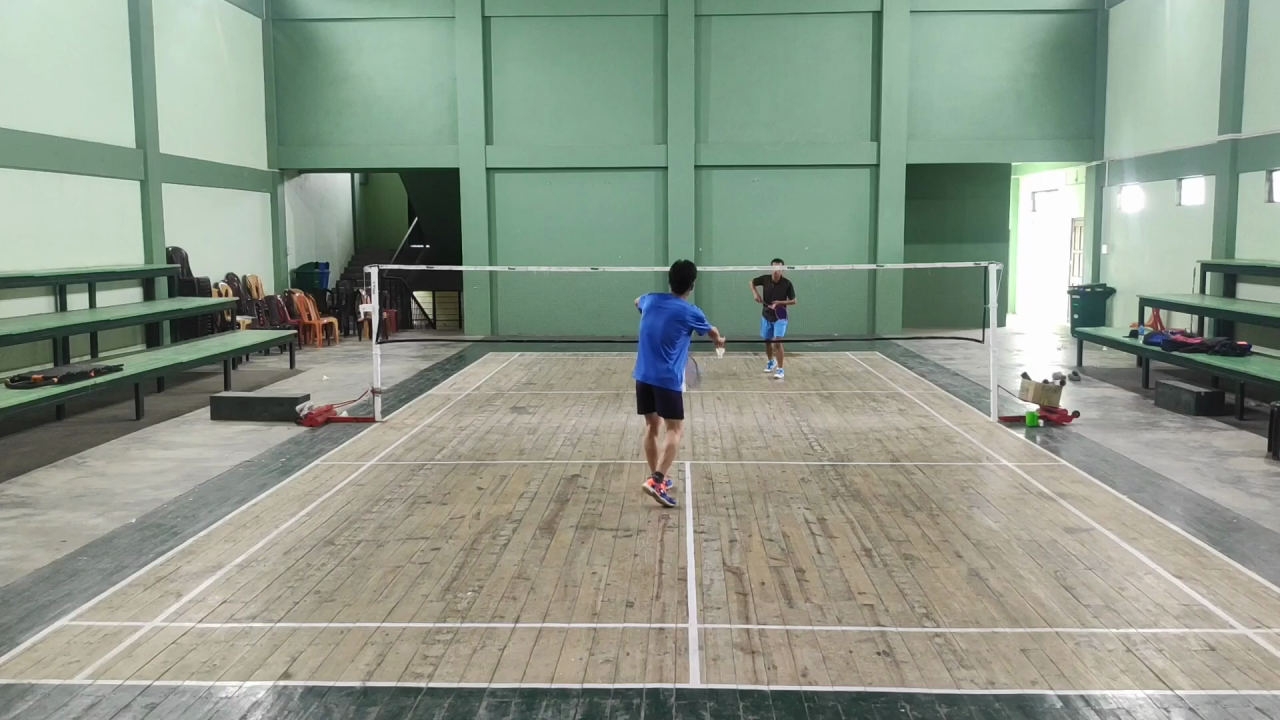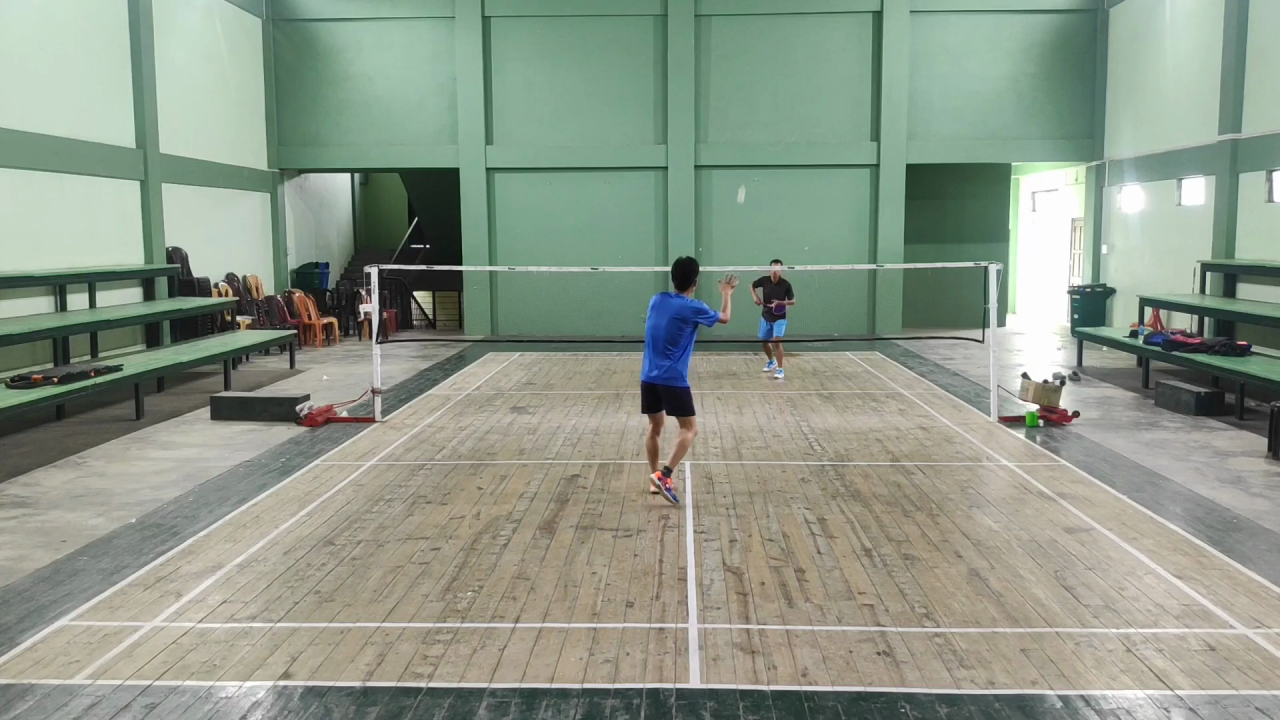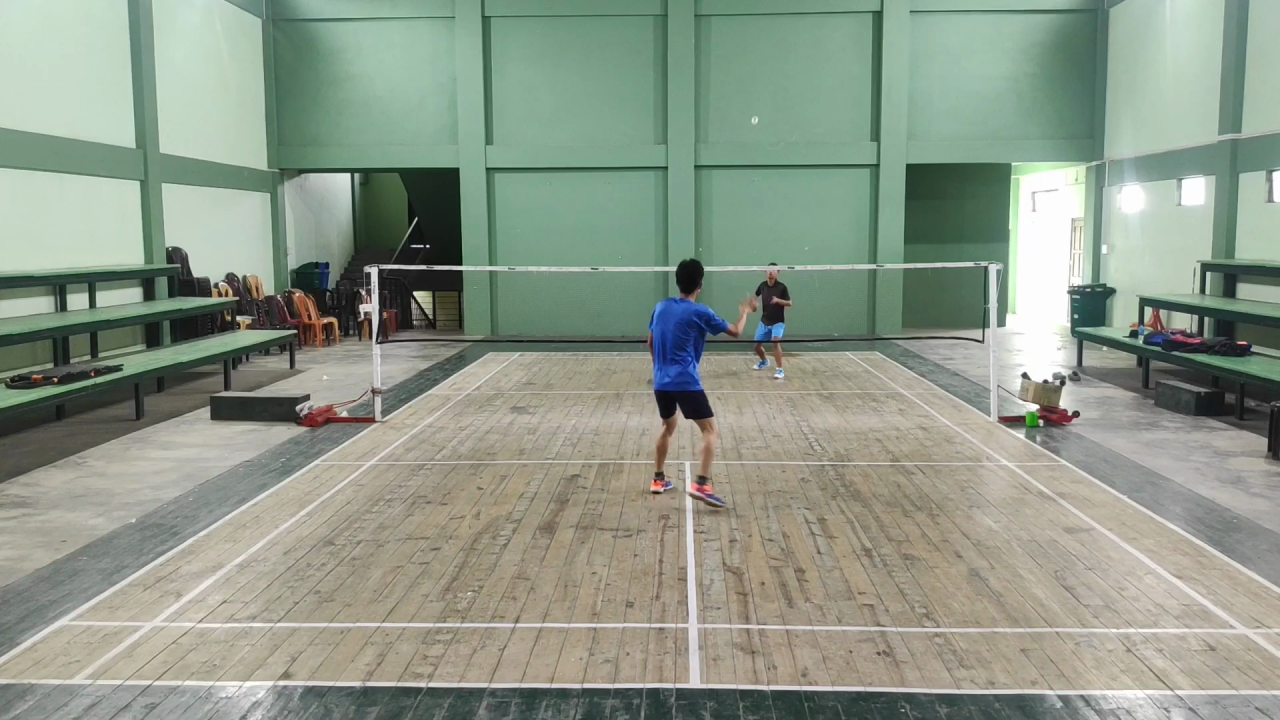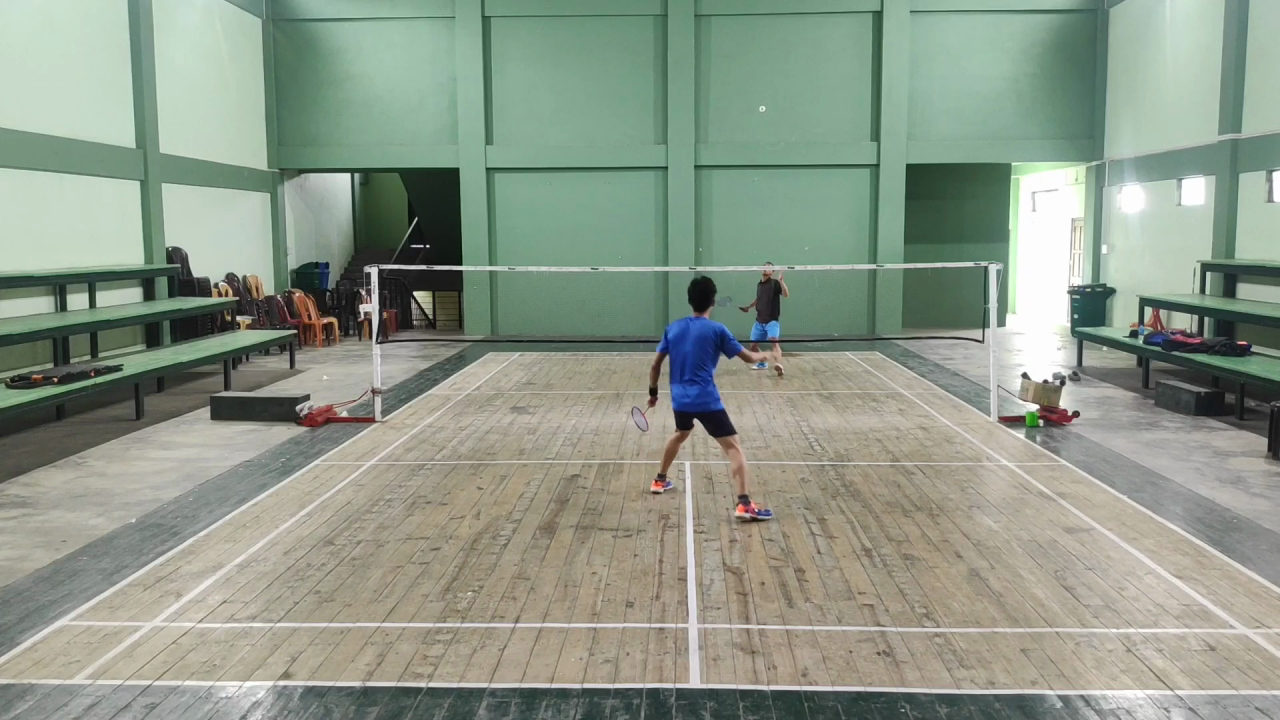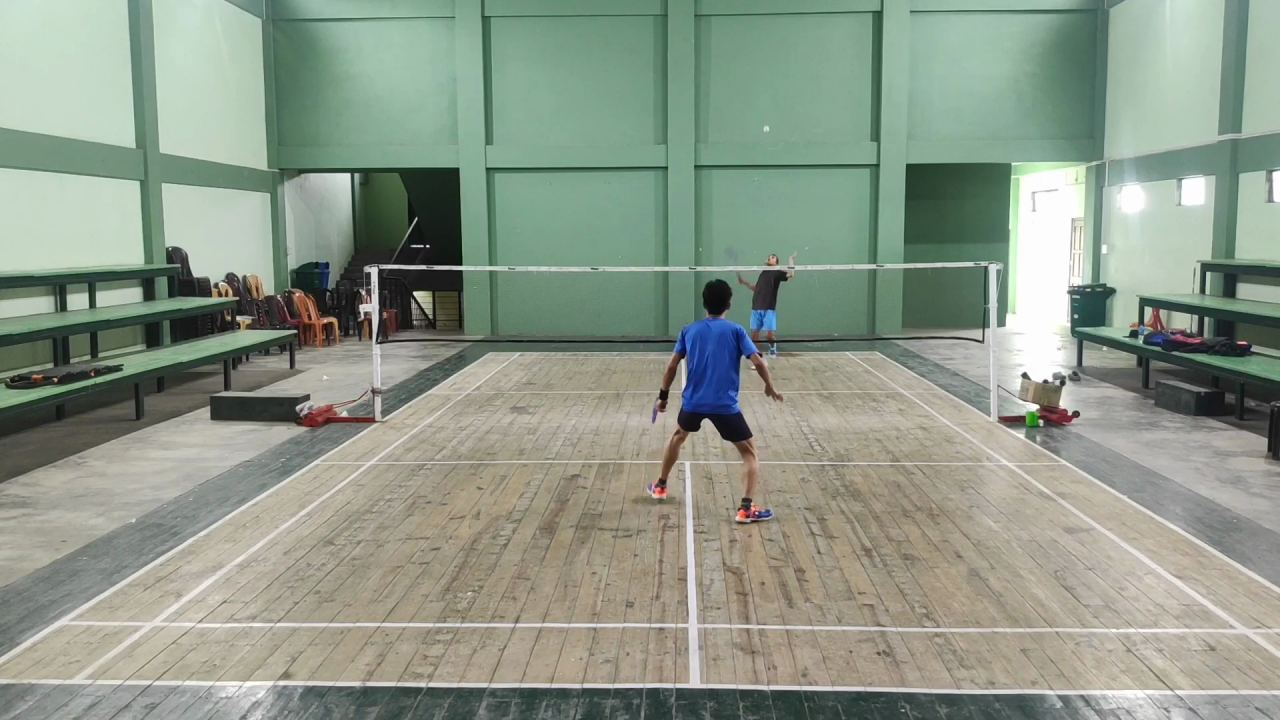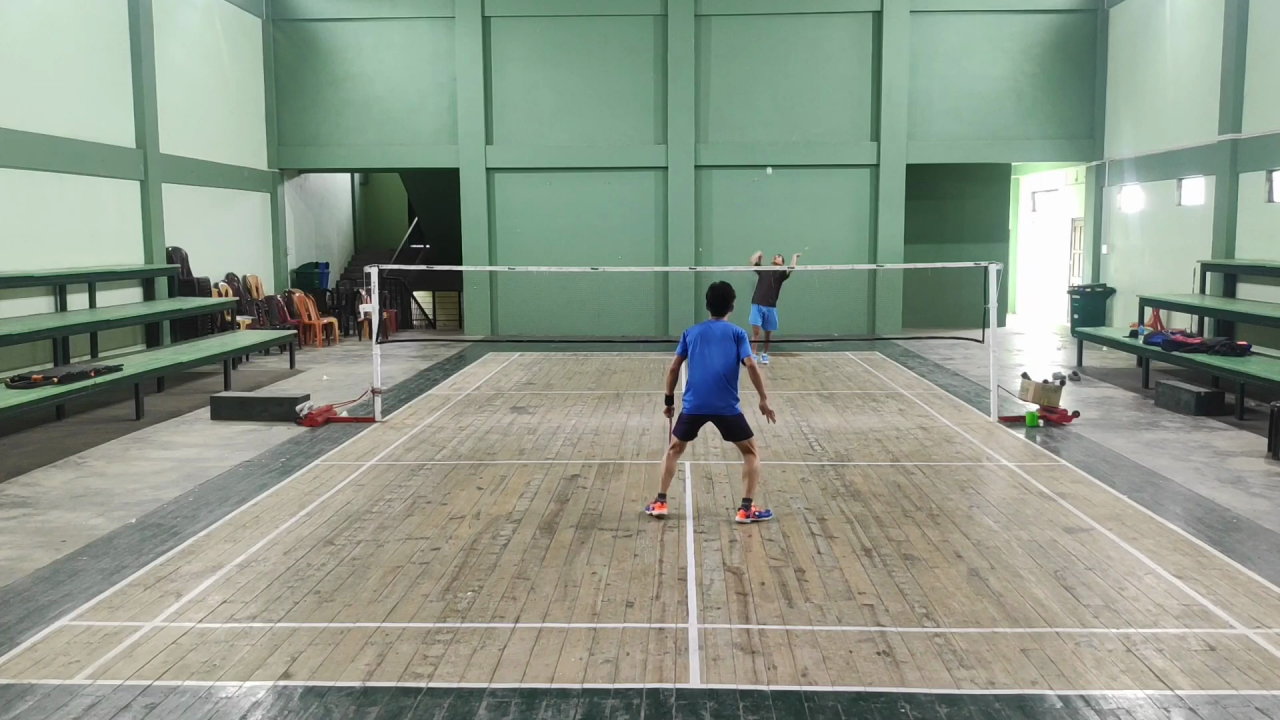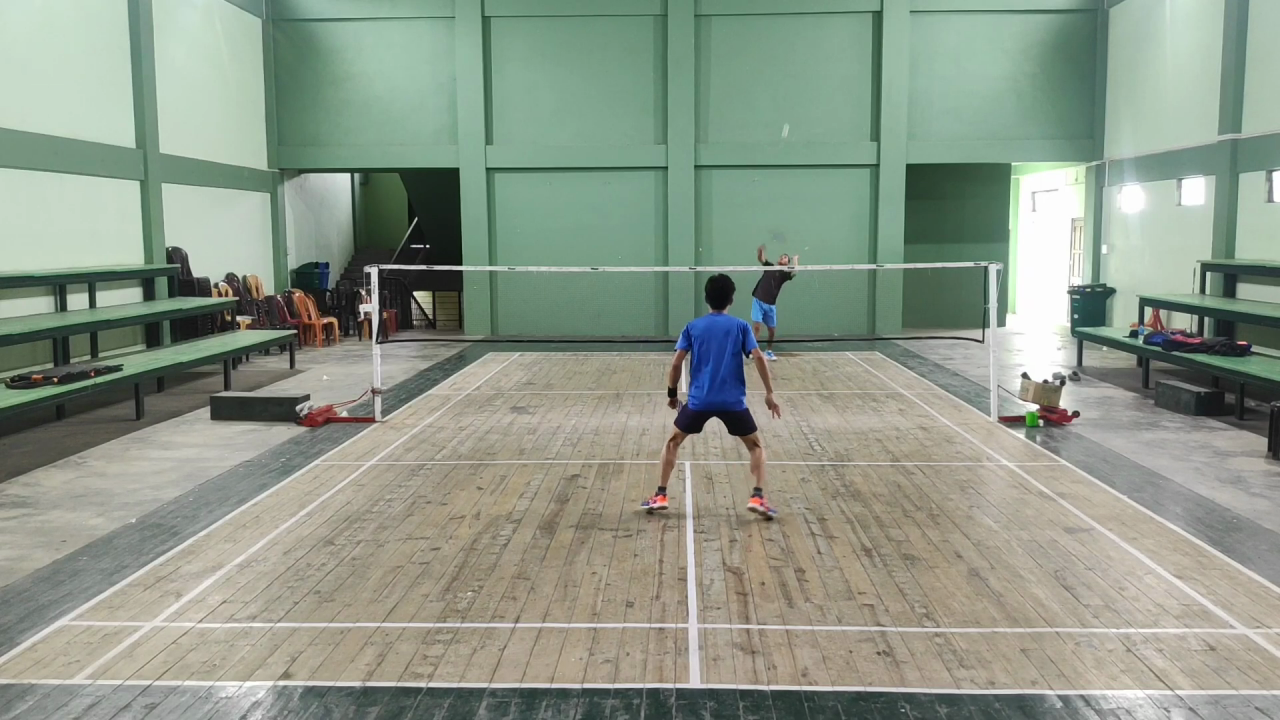
dt=0.2s
person 1, frame 1
left shoulder: (651, 300)
right shoulder: (690, 312)
left elbow: (637, 302)
right elbow: (712, 331)
right wrist: (719, 340)
left hip: (643, 376)
right hip: (667, 379)
left knee: (652, 426)
right knee: (674, 431)
left ankle: (657, 477)
right ankle: (657, 481)
person 1, frame 2
left shoulder: (656, 300)
right shoulder: (694, 308)
right elbow: (724, 317)
right wrist: (726, 292)
left hip: (648, 375)
right hip: (673, 378)
left knee: (655, 426)
right knee: (688, 428)
left ankle: (658, 476)
right ankle: (664, 475)
person 1, frame 3
left shoulder: (661, 307)
right shoulder: (700, 312)
left elbow: (650, 342)
right elbow: (735, 332)
right wrist: (745, 311)
left hip: (661, 381)
right hip: (686, 382)
left knee: (668, 427)
right knee: (709, 430)
left ankle: (658, 479)
right ankle: (701, 484)
person 1, frame 4
left shoulder: (673, 328)
right shoulder: (716, 330)
left elbow: (655, 365)
right elbow: (748, 358)
left wrist: (652, 392)
right wrist: (762, 355)
left hip: (680, 399)
right hip: (706, 401)
left knee: (680, 434)
right knee: (733, 449)
left ankle: (660, 480)
right ankle: (744, 505)
person 1, frame 5
left shoulder: (689, 330)
right shoulder: (735, 330)
left elbow: (672, 366)
right elbow: (757, 362)
left wrist: (663, 396)
right wrist: (770, 386)
left hip: (692, 402)
right hip: (724, 404)
left knee: (678, 436)
right knee: (749, 452)
left ankle: (660, 486)
right ankle: (746, 508)
person 1, frame 6
left shoulder: (691, 332)
right shoulder: (737, 333)
left elbow: (674, 369)
right elbow: (751, 365)
left wrist: (668, 401)
right wrist: (763, 400)
left hip: (693, 405)
right hip: (726, 406)
left knee: (674, 450)
right knee: (750, 452)
left ankle: (660, 502)
right ankle: (746, 508)
person 1, frame 7
left shoulder: (692, 327)
right shoulder: (741, 326)
left elbow: (676, 364)
right elbow: (758, 358)
left wrist: (672, 394)
right wrist: (769, 393)
left hip: (699, 400)
right hip: (733, 401)
left knee: (673, 442)
right knee: (756, 446)
left ankle: (661, 495)
right ankle: (758, 498)
